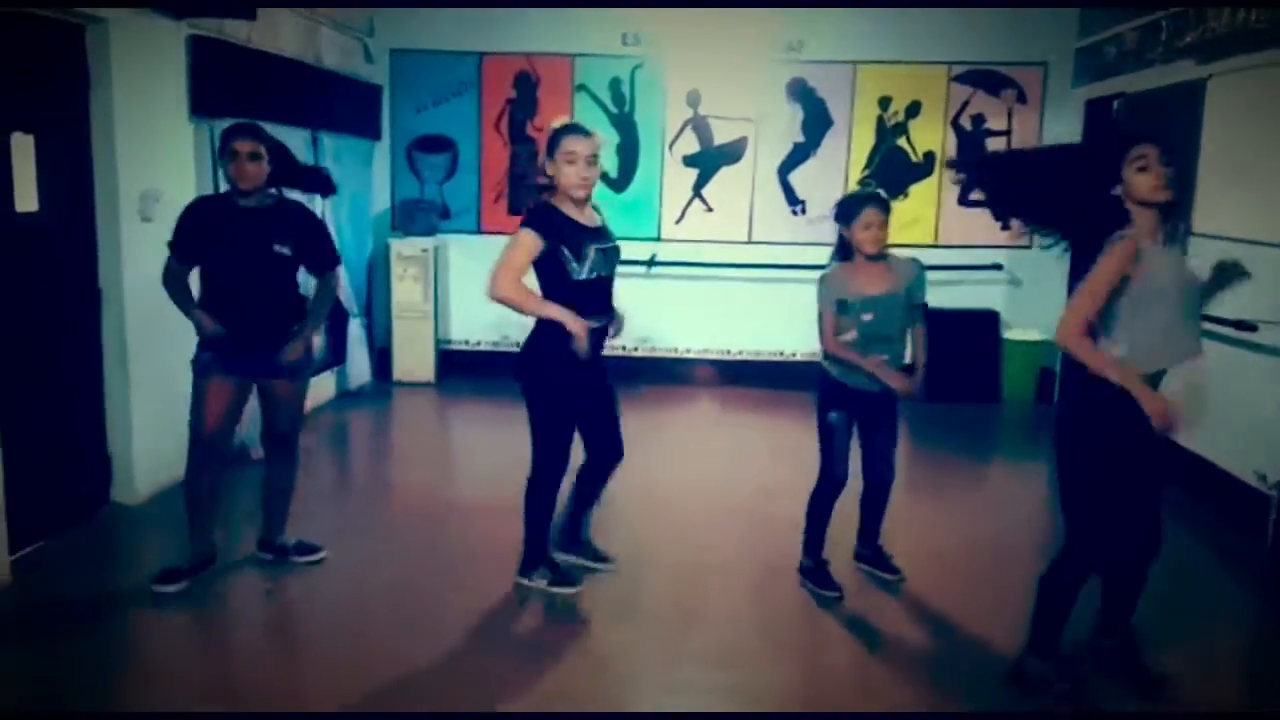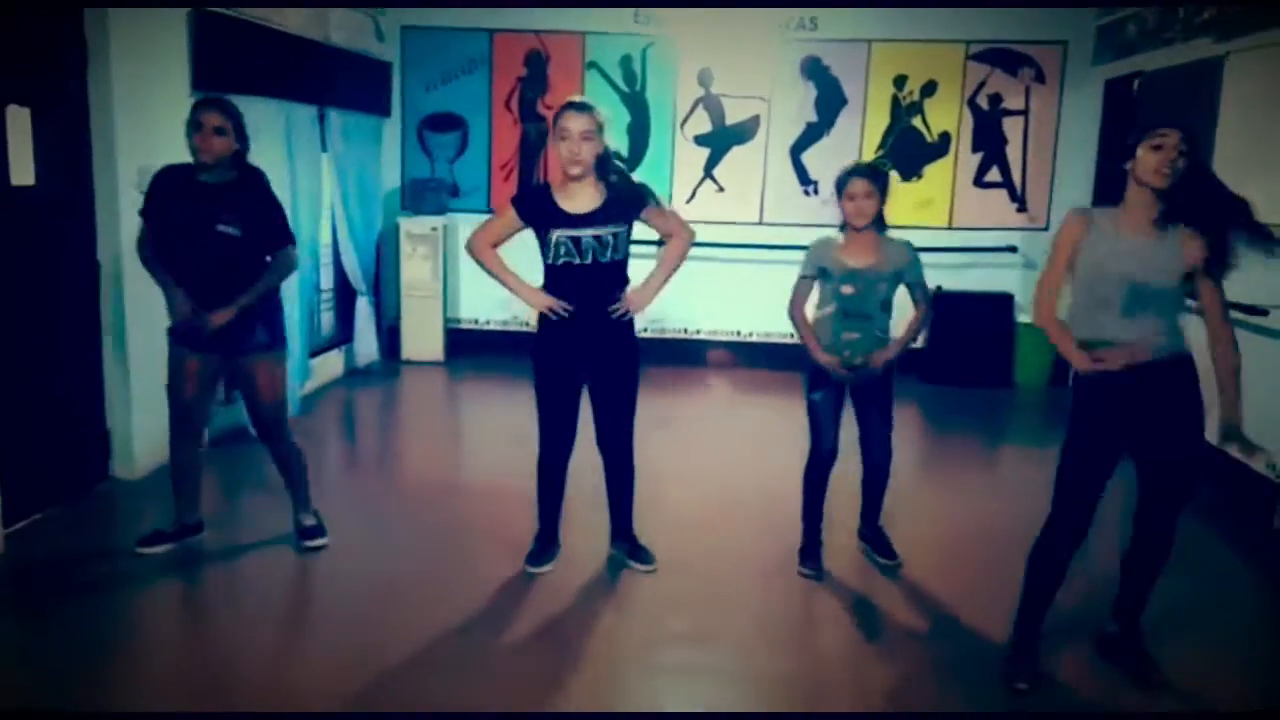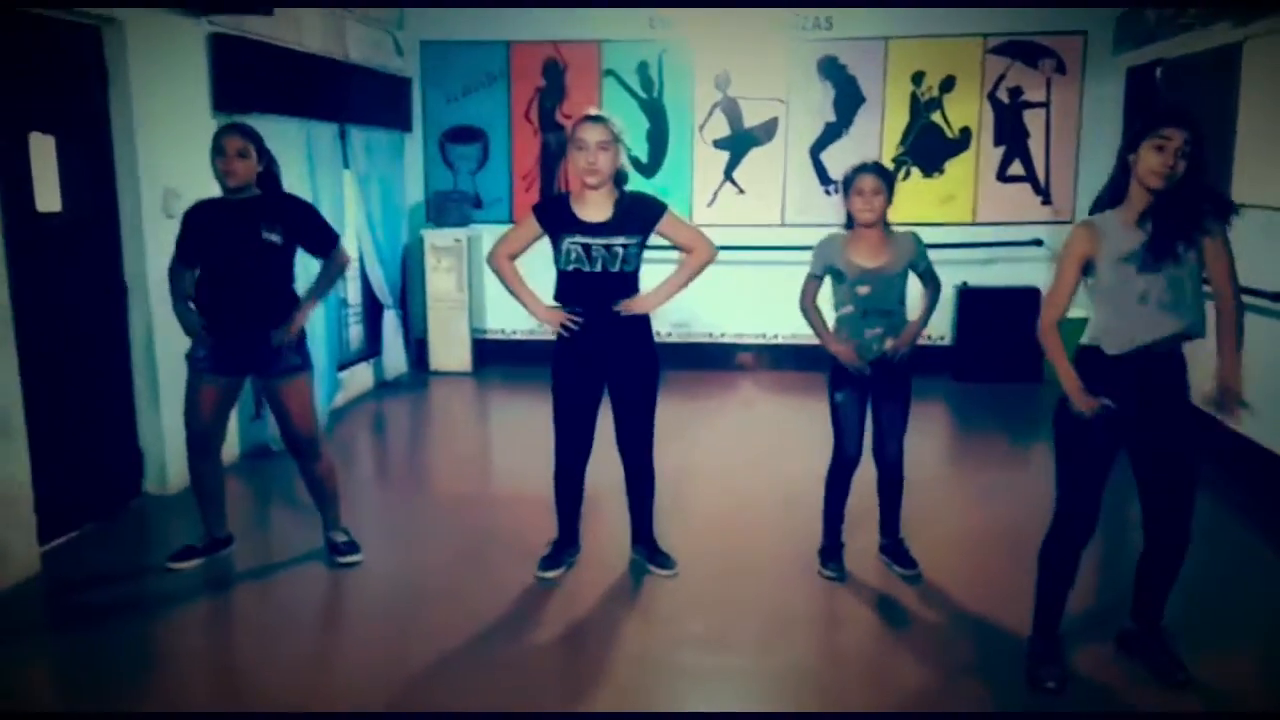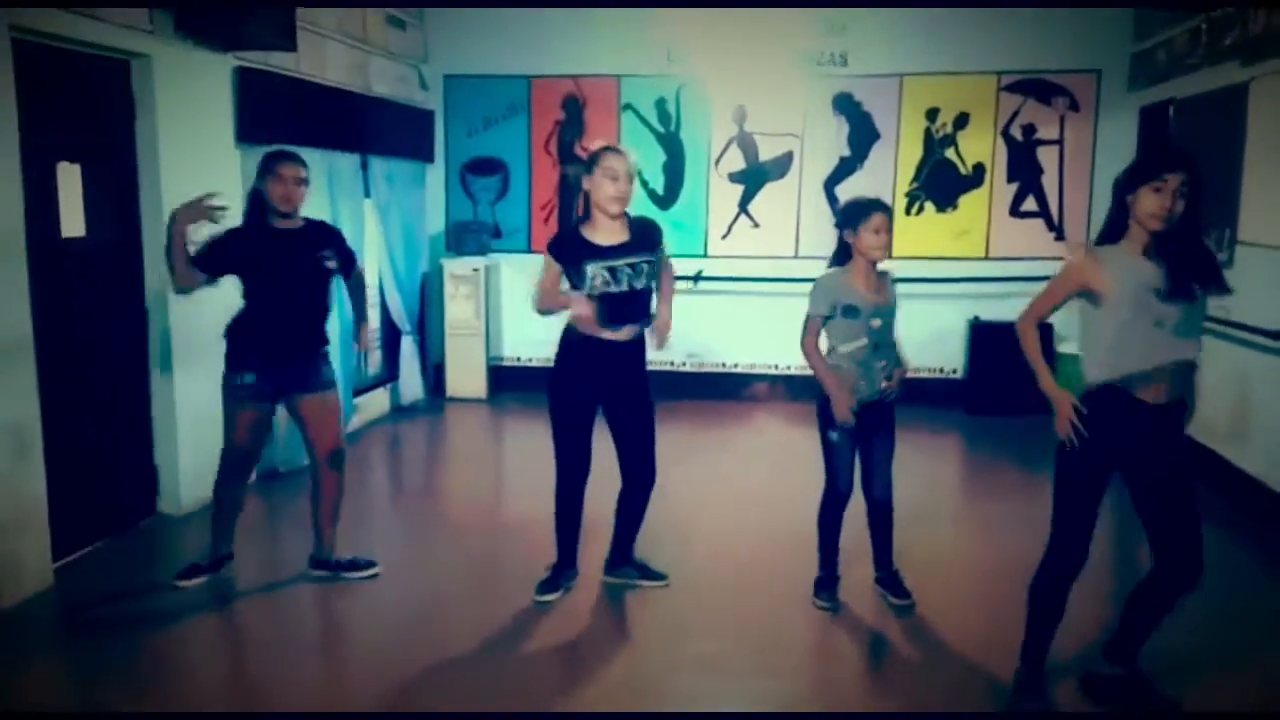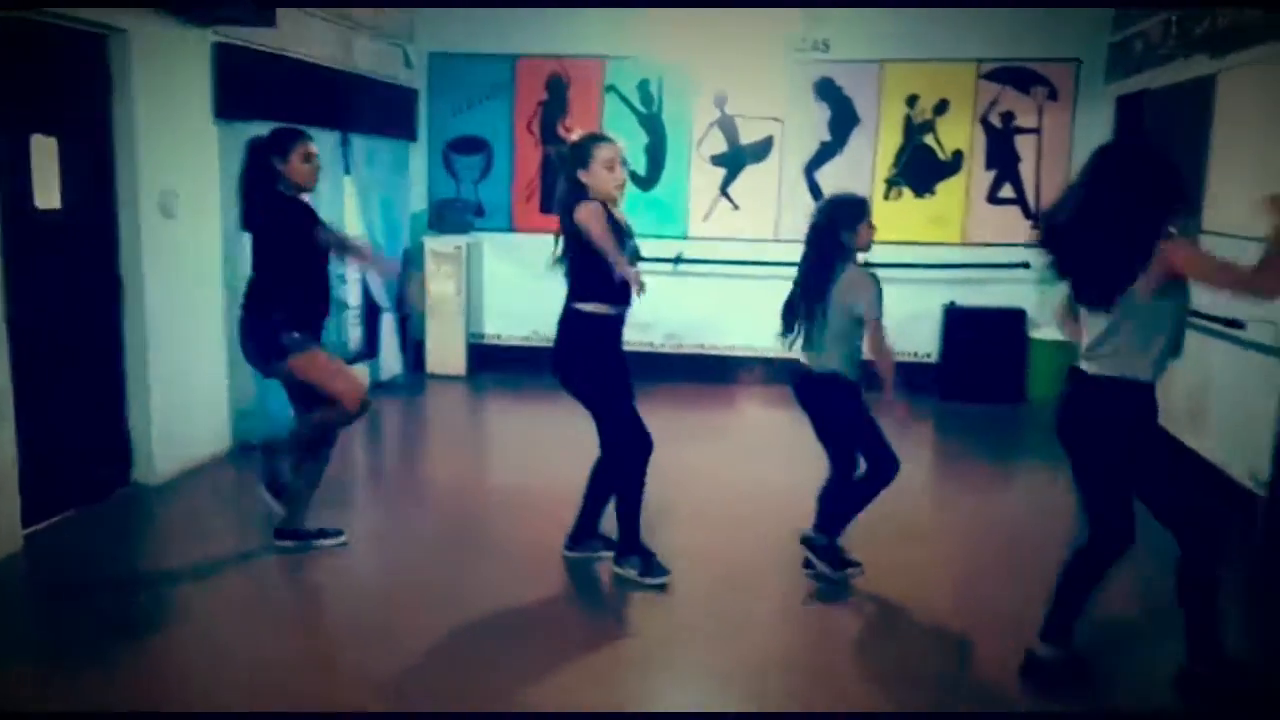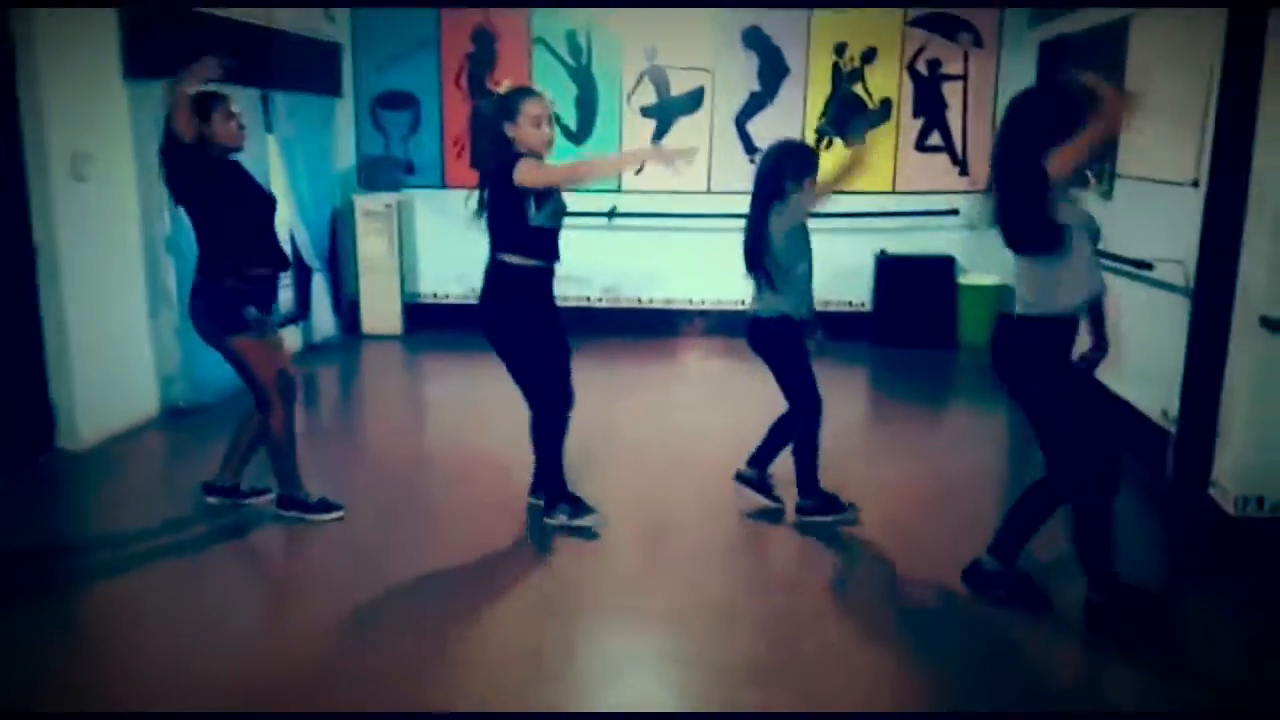
dt=0.4s
person 1, frame 1
left shoulder: (1163, 246)
right shoulder: (1126, 246)
left elbow: (1175, 306)
right elbow: (1070, 330)
left wrist: (1216, 281)
right wrist: (1145, 392)
left hip: (1129, 410)
right hip: (1095, 409)
left knee: (1141, 538)
right knee: (1088, 543)
left ankle: (1113, 641)
right ankle: (1037, 656)
person 1, frame 2
left shoulder: (1193, 239)
right shoulder: (1083, 226)
left elbow: (1220, 327)
right elbow: (1045, 309)
left wrist: (1230, 411)
right wrist: (1078, 358)
left hip: (1171, 391)
right hip: (1105, 389)
left knee: (1157, 529)
right knee: (1067, 522)
left ankle: (1122, 632)
right ankle: (1023, 640)
person 1, frame 3
left shoulder: (1198, 220)
right shoulder: (1091, 232)
left elbow: (1227, 300)
right elbow: (1049, 319)
left wrist: (1229, 378)
right wrist: (1073, 389)
left hip: (1165, 382)
right hip: (1099, 380)
left knee: (1172, 522)
right knee: (1076, 518)
left ankle: (1144, 631)
right ankle: (1044, 639)
person 1, frame 4
left shoulder: (1184, 261)
right shoulder: (1094, 264)
right elbow: (1027, 322)
left wrist: (1187, 402)
right wrist: (1054, 392)
left hip: (1162, 430)
right hip: (1105, 422)
left knee: (1181, 565)
right knee: (1066, 557)
left ankle: (1114, 666)
right ankle: (1031, 673)
person 1, frame 5
left shoulder: (1089, 251)
right shoulder: (1164, 252)
left elbow: (1073, 318)
left hip: (1080, 402)
right hip: (1123, 412)
left knee: (1109, 533)
right knee: (1197, 532)
left ankle: (1050, 652)
right ankle: (1204, 663)
person 1, frame 6
left shoulder: (1046, 192)
right shoulder: (1041, 179)
left elbow: (1082, 276)
right elbow: (1113, 115)
left wrist: (1098, 338)
right wrist: (1103, 95)
left hip: (1049, 342)
right hip: (1031, 347)
left knee: (1070, 464)
right knee: (1097, 465)
left ankle: (995, 566)
right ankle: (1105, 589)
person 2, frame 1
left shoulder: (594, 219)
right shoulder: (543, 220)
right elbow: (501, 285)
left wrist: (607, 307)
right wrist: (566, 316)
left hip: (587, 355)
right hip: (551, 358)
left knee: (609, 450)
right knee: (550, 461)
left ankle: (570, 535)
right ankle: (535, 559)
person 2, frame 2
left shoulder: (627, 195)
right shoulder: (534, 201)
left elbow: (681, 234)
right elbow: (478, 243)
left wrist: (649, 289)
right wrist: (524, 290)
left hip: (612, 330)
right hip: (559, 330)
left knee: (617, 441)
right knee: (556, 442)
left ankle: (623, 535)
right ankle: (547, 537)
person 2, frame 3
left shoulder: (641, 208)
right shoulder: (553, 210)
left elbow: (702, 248)
right elbow: (499, 255)
left wrist: (657, 296)
right wrist: (536, 307)
left hip: (631, 337)
right hip: (577, 340)
left knee: (637, 448)
right knee: (571, 449)
left ankle: (644, 541)
right ankle: (566, 542)
person 2, frame 4
left shoulder: (648, 233)
right shoulder: (567, 243)
left elbow: (664, 274)
right elbow: (542, 301)
left wrist: (661, 316)
right wrist: (567, 302)
left hip: (629, 365)
right hip: (578, 364)
left knee: (641, 471)
right knee: (572, 473)
left ankle: (620, 560)
right ankle: (564, 567)
person 2, frame 5
left shoulder: (614, 220)
right shoulder: (585, 210)
right elbow: (591, 217)
left wrist: (625, 268)
right wrist: (621, 263)
left hip: (603, 342)
right hip: (582, 343)
left knee: (618, 446)
right knee: (635, 443)
left ankle: (584, 534)
right ankle: (630, 550)
person 2, frame 6
left shoulder: (542, 172)
right shoulder: (509, 169)
right elbow: (568, 174)
right wrist: (645, 155)
left hip: (538, 293)
right hip: (508, 295)
left knee: (558, 396)
right knee: (549, 397)
left ankle: (547, 485)
right ankle: (553, 497)
person 3, frame 1
left shoulder: (297, 218)
right shoulder: (200, 214)
left elbow: (328, 280)
right elbow: (173, 274)
left wrist: (307, 334)
right wrist: (197, 315)
left hip: (284, 350)
right hip: (222, 348)
left knee: (281, 445)
right knee: (205, 447)
left ankle: (273, 538)
right ankle: (200, 552)
person 3, frame 2
left shoulder: (252, 193)
right shoulder: (168, 183)
left elbow: (284, 260)
right elbow: (147, 243)
left wrist: (233, 308)
right wrist: (171, 290)
left hip: (251, 322)
right hip: (193, 323)
left knee: (272, 426)
right knee: (184, 424)
left ankle: (305, 513)
right ankle: (188, 521)
person 3, frame 3
left shoulder: (286, 209)
right shoulder: (201, 216)
left elbow: (338, 258)
right elbow: (182, 270)
left wrist: (304, 309)
right wrist: (181, 307)
left hip: (276, 344)
right hip: (215, 344)
left knee: (305, 444)
right knee: (200, 443)
left ankle: (335, 530)
right ankle: (217, 535)
person 3, frame 4
left shoulder: (325, 236)
right shoulder: (242, 241)
left elbow: (352, 272)
right elbow: (184, 283)
left wrist: (363, 320)
right wrist: (177, 226)
left hip: (309, 364)
right hip: (253, 366)
left knee: (329, 457)
right knee: (236, 464)
left ankle: (325, 554)
right ankle: (219, 552)
person 3, frame 5
left shoulder: (288, 209)
right shoulder: (279, 207)
right elbow: (336, 242)
left hip: (291, 331)
right hip: (274, 331)
left knee: (319, 421)
right knee: (352, 397)
left ankle: (293, 524)
right ankle: (281, 457)
person 3, frame 6
left shoulder: (230, 172)
right shoulder: (196, 169)
right elbow: (178, 105)
right wrist: (201, 76)
left hip: (254, 297)
right hip: (227, 300)
left knee: (274, 394)
right knee: (278, 393)
left ankle: (225, 483)
right ankle: (291, 494)
person 4, frame 1
left shoulder: (909, 272)
right shoulder: (833, 280)
left elbow: (917, 326)
right elbow: (829, 341)
left wrist: (918, 370)
right wrist: (880, 371)
left hip: (886, 394)
right hip: (840, 388)
left knee: (881, 475)
right knee: (833, 477)
left ankle: (868, 548)
right ankle: (811, 560)
person 4, frame 2
left shoulder: (900, 253)
right shoulder: (823, 250)
left elbow: (924, 309)
right elbow: (796, 305)
left wrist: (893, 350)
right wrist: (816, 351)
left hip: (872, 368)
right hip: (827, 367)
left knee: (878, 455)
right knee: (823, 453)
left ankle: (870, 530)
right ankle: (810, 543)
person 4, frame 3
left shoulder: (908, 245)
right shoulder: (831, 247)
left elbow: (933, 287)
right elbow: (807, 299)
left wrist: (917, 327)
right wrist: (830, 341)
left hip: (893, 364)
right hip: (849, 366)
left knee: (891, 456)
right knee: (846, 455)
left ankle: (891, 541)
right ankle: (831, 543)
person 4, frame 4
left shoulder: (886, 283)
right shoulder: (833, 283)
right elbow: (809, 341)
left wrist: (900, 367)
right wrist: (833, 390)
left hip: (880, 405)
right hip: (842, 403)
left knee: (879, 493)
right knee: (839, 490)
left ankle: (885, 572)
right ankle: (827, 576)
person 4, frame 5
left shoulder: (824, 272)
right shoulder: (863, 281)
right elbow: (878, 344)
right wrist: (893, 397)
left hip: (814, 380)
right hip: (834, 387)
left knee: (844, 467)
right knee: (884, 465)
left ankle: (826, 546)
right ankle: (822, 535)
person 4, frame 6
left shoulder: (784, 219)
right shoulder: (783, 214)
right elbow: (825, 190)
left wrist: (807, 323)
right wrist: (859, 154)
left hip: (779, 326)
right hip: (776, 329)
left knee: (802, 408)
right knee: (808, 409)
left ankle: (755, 468)
right ankle: (809, 498)
